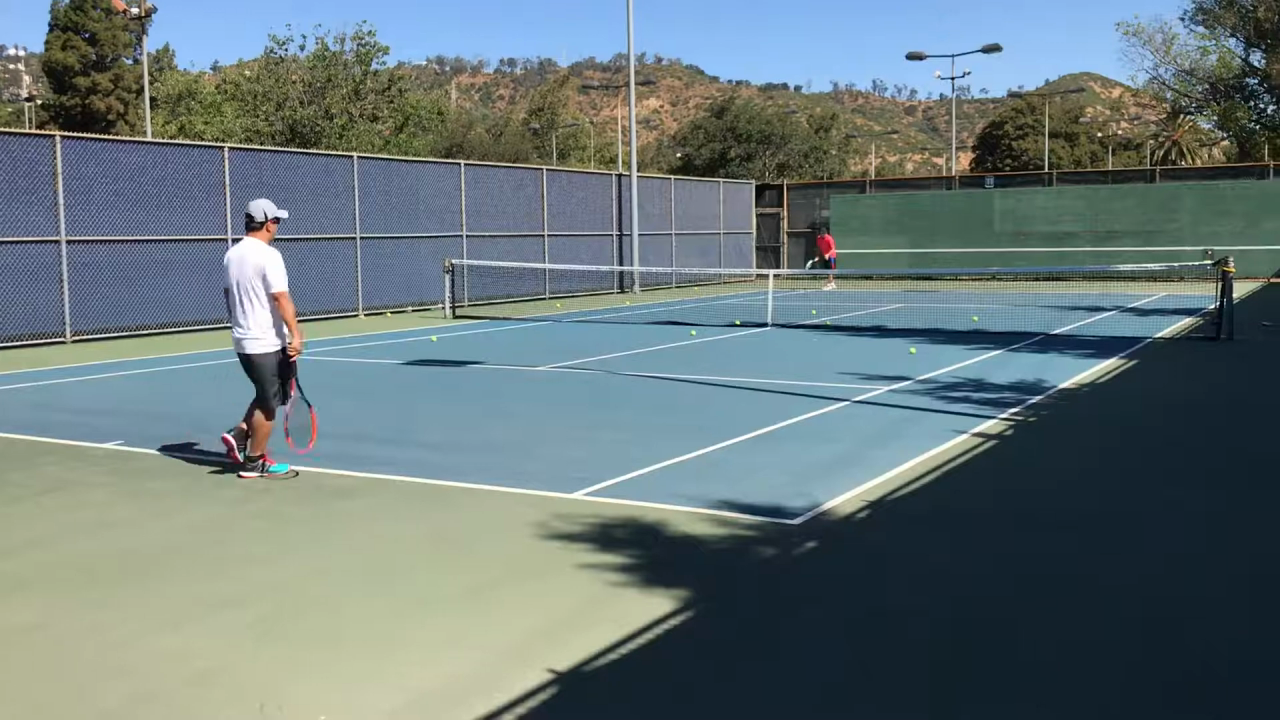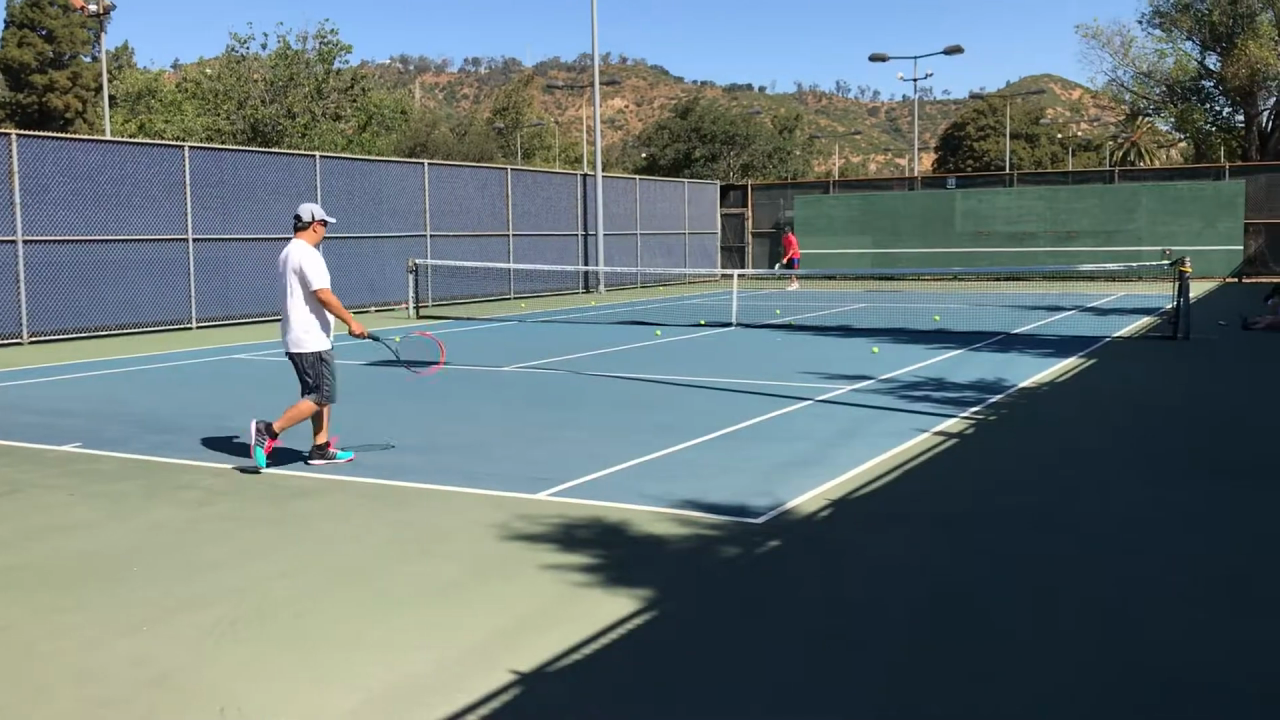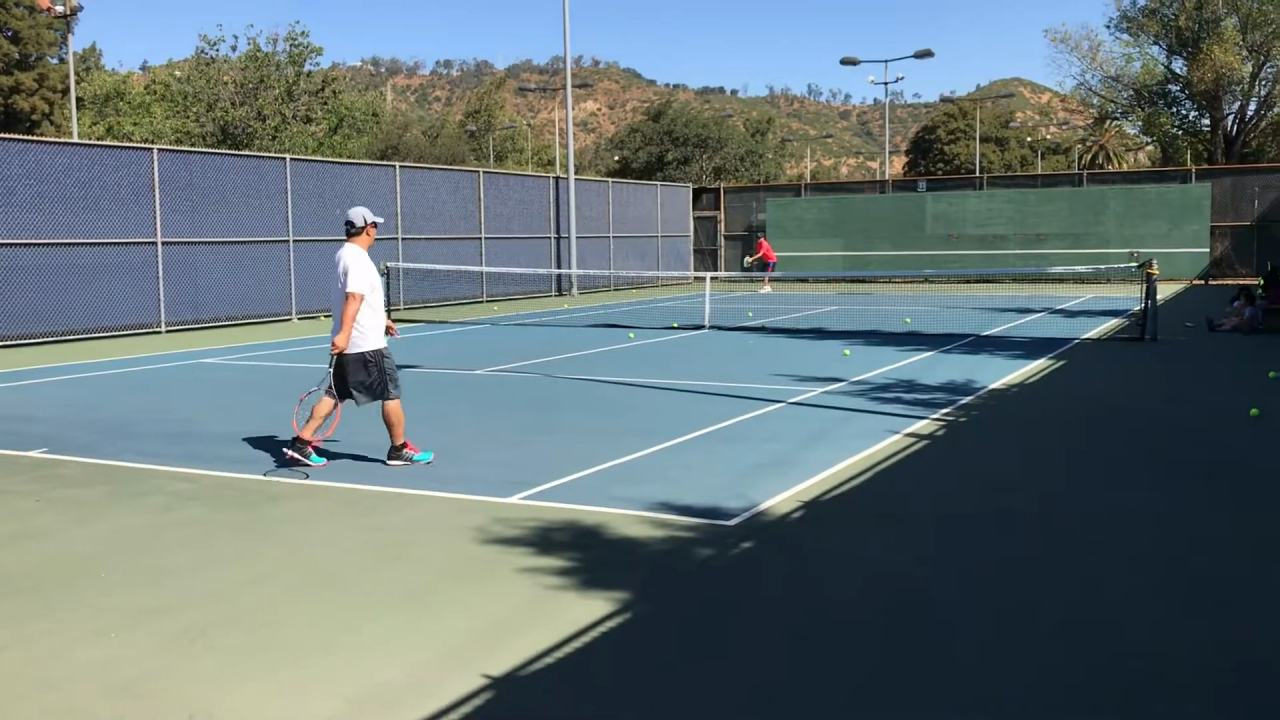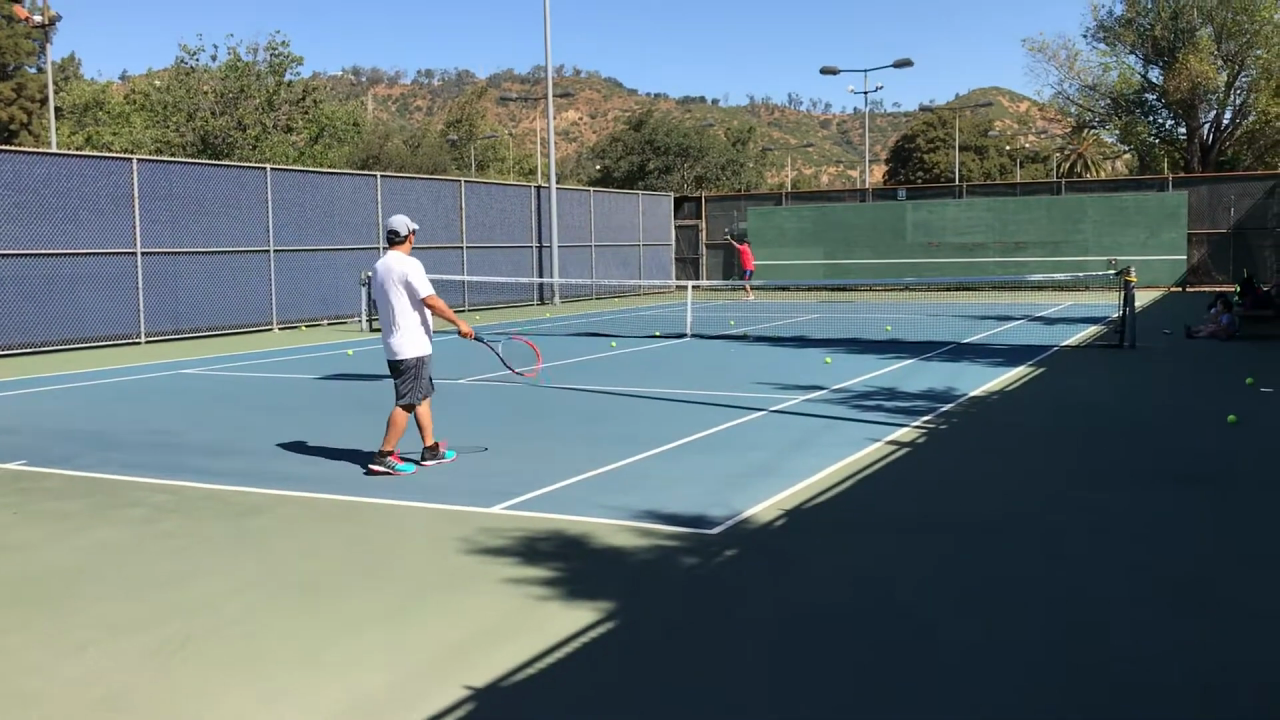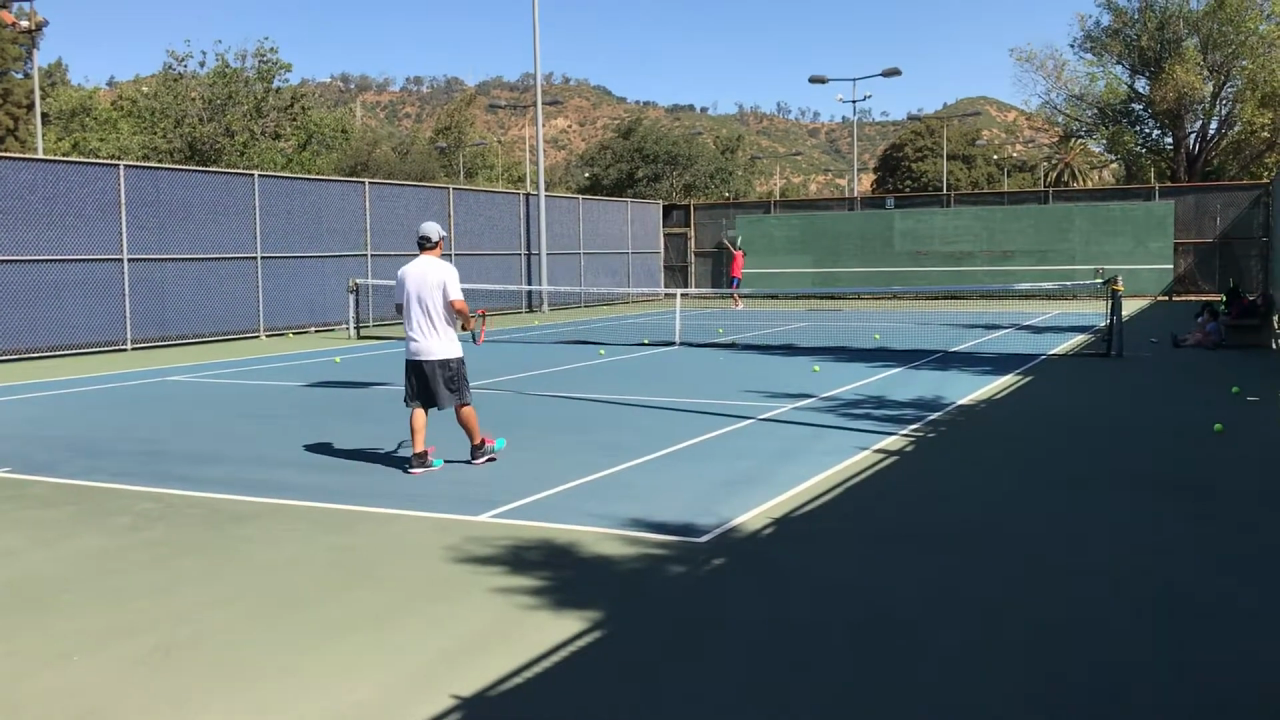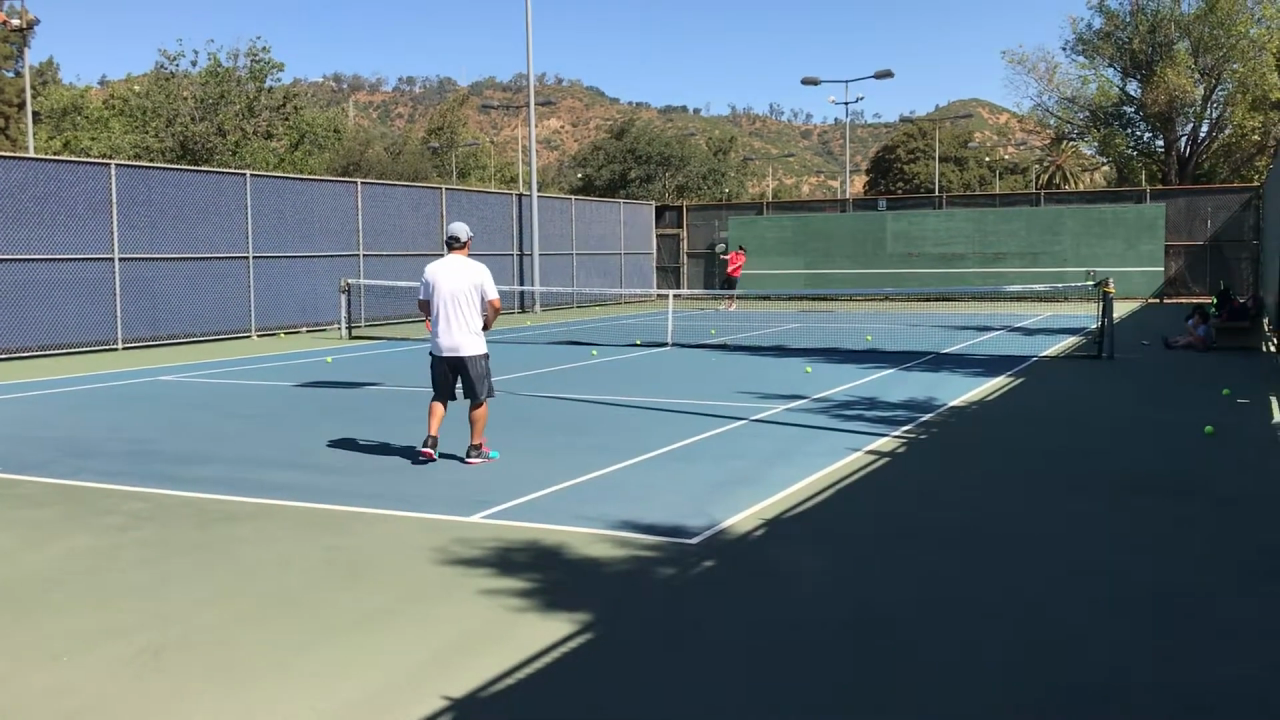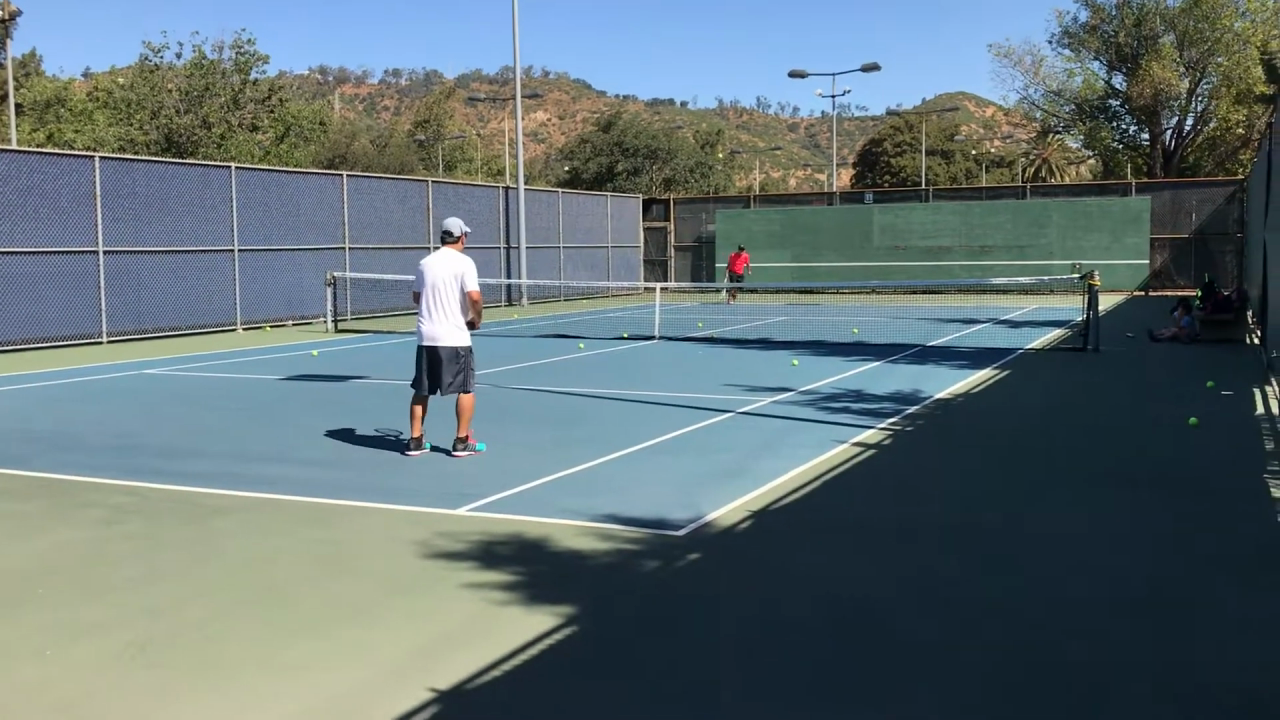
dt=0.5s
person 1, frame 1
left shoulder: (232, 254)
right shoulder: (268, 255)
right elbow: (281, 298)
right wrist: (295, 334)
left hip: (246, 340)
right hip: (268, 343)
left knee: (268, 394)
right knee: (271, 402)
left ankle: (238, 436)
right ankle: (255, 461)
person 1, frame 2
left shoulder: (287, 253)
right shoulder: (307, 254)
right elbow: (323, 295)
right wrist: (351, 322)
left hip: (300, 339)
right hip: (311, 342)
left knee: (320, 395)
right knee: (320, 398)
left ankle: (321, 448)
right ankle: (268, 431)
person 1, frame 3
left shoulder: (343, 255)
right shoulder: (358, 259)
right elbow: (354, 298)
left wrist: (381, 319)
right wrist: (345, 333)
left hip: (349, 342)
right hip: (366, 344)
left knee: (336, 393)
right knee: (390, 394)
left ankle: (302, 442)
right ankle: (399, 450)
person 1, frame 4
left shoulder: (378, 267)
right shoulder: (409, 265)
right elbow: (431, 301)
right wrist: (459, 323)
left hip: (395, 345)
right hip: (413, 347)
left knee: (423, 396)
right knee: (407, 402)
left ankle: (431, 449)
right ankle: (385, 456)
person 1, frame 5
left shoulder: (404, 272)
right shoulder: (445, 269)
left elbow: (400, 309)
right elbow: (458, 306)
right wrist: (467, 322)
left hip: (415, 351)
right hip: (445, 350)
left knee: (419, 404)
right knee: (462, 401)
left ankle: (419, 457)
right ankle: (479, 448)
person 1, frame 6
left shoulder: (431, 269)
right shoulder: (479, 269)
left elbow: (423, 306)
right elbow: (495, 305)
right wrist: (488, 323)
left hip: (441, 346)
right hip: (471, 346)
left knee: (440, 396)
right knee: (479, 398)
left ankle: (430, 441)
right ankle: (475, 449)
person 1, frame 7
left shoulder: (425, 262)
right shoulder: (464, 262)
left elbow: (416, 297)
right elbow: (474, 297)
right wrist: (476, 319)
left hip: (426, 336)
right hip: (454, 338)
left knee: (421, 391)
right knee: (466, 389)
left ankle: (416, 441)
right ankle: (462, 442)
